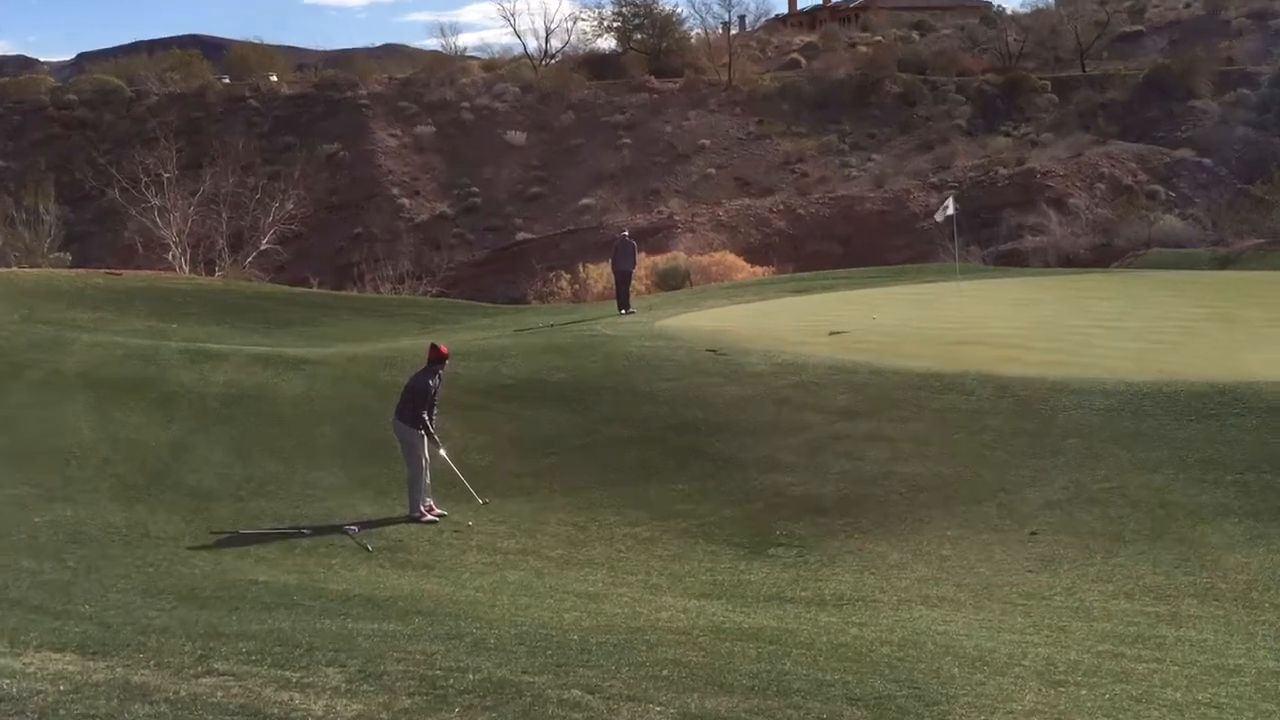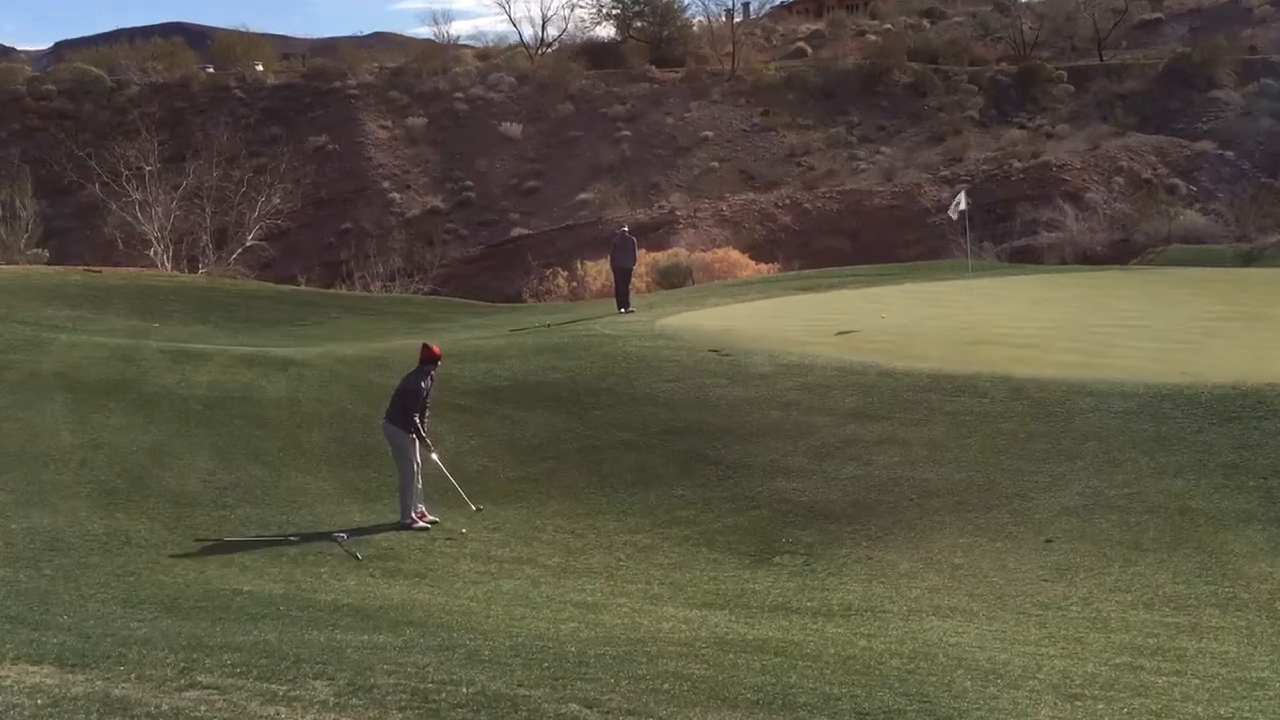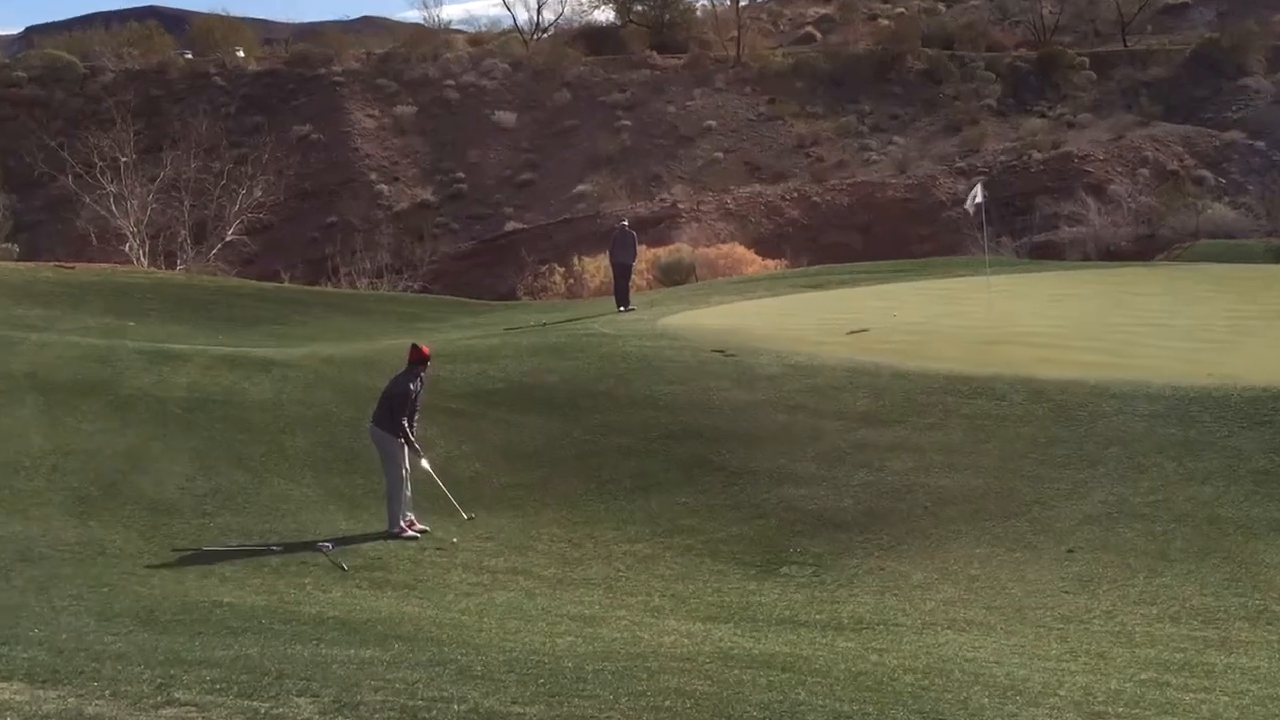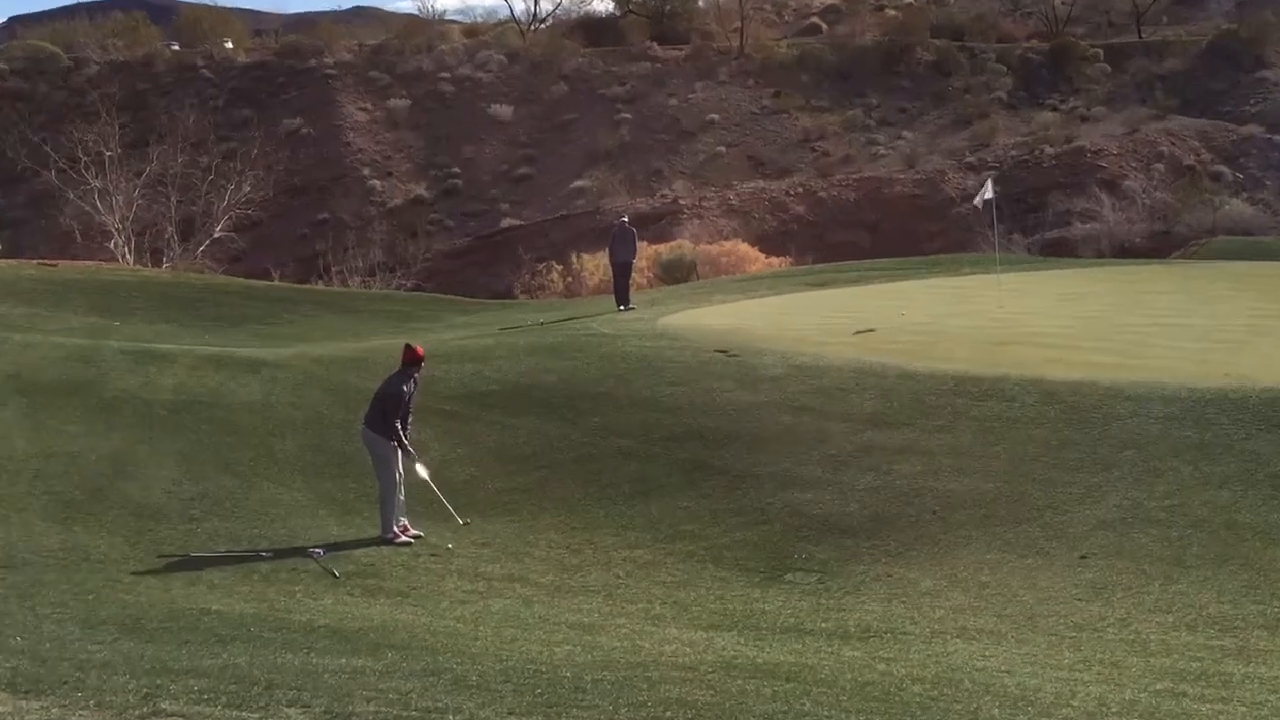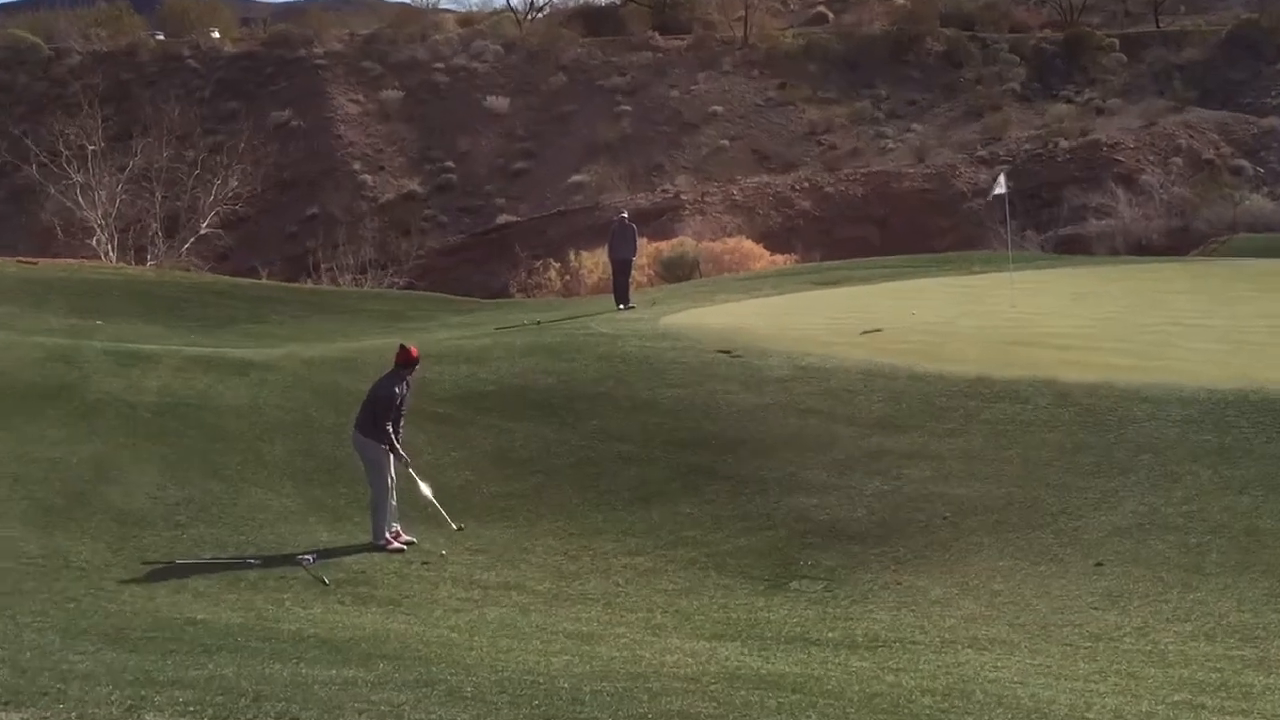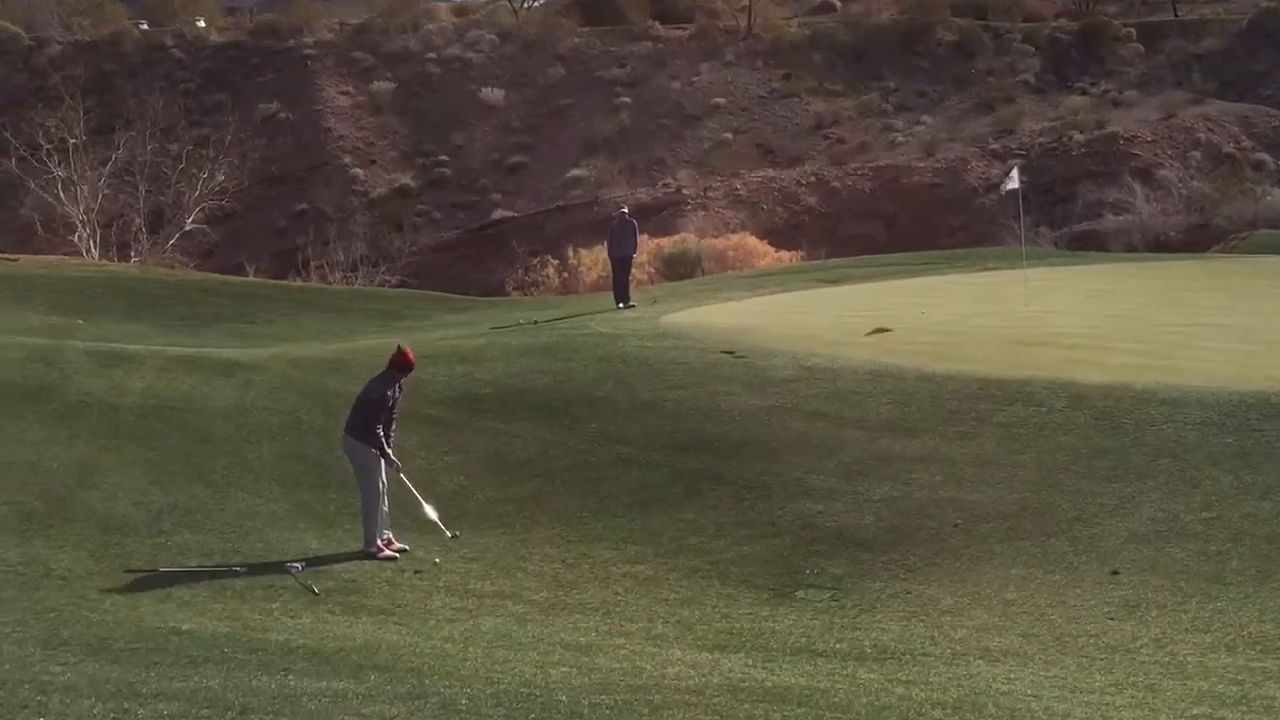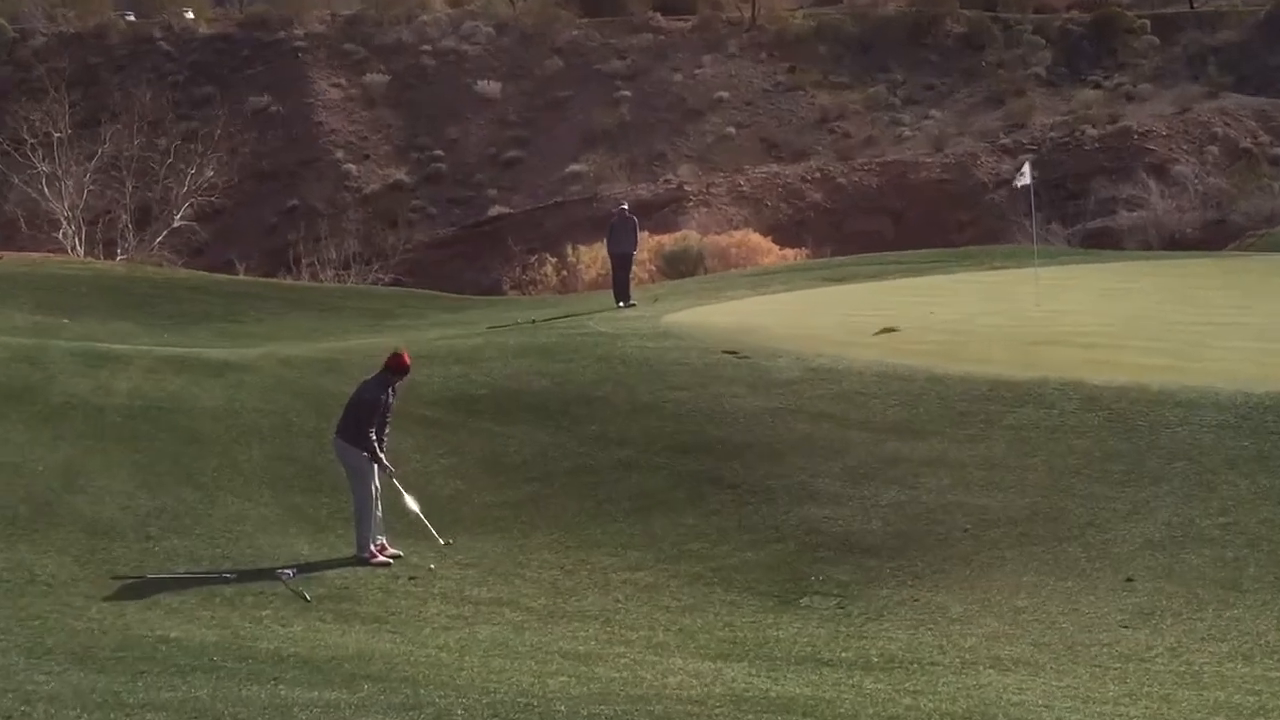
dt=0.1s
person 1, frame 1
left shoulder: (436, 376)
right shoulder: (424, 382)
left elbow: (433, 404)
right elbow: (420, 412)
left wrist: (431, 429)
right wrist: (431, 434)
left hip: (416, 424)
right hip: (406, 425)
left knee: (424, 463)
right knee: (417, 466)
person 1, frame 2
left shoulder: (429, 377)
right shoulder: (416, 383)
left elbow: (424, 407)
right elbow: (412, 415)
left wrist: (423, 431)
right wrist: (422, 437)
left hip: (408, 427)
right hip: (397, 427)
left knee: (416, 467)
right knee: (408, 471)
left ankle: (418, 510)
right ankle: (407, 517)
person 1, frame 3
left shoulder: (418, 379)
right shoulder: (404, 385)
left elbow: (414, 410)
right elbow: (400, 419)
left wrist: (412, 436)
right wrist: (411, 442)
left hip: (396, 431)
right hip: (385, 432)
left knee: (404, 473)
right knee: (396, 477)
left ankle: (407, 518)
right ankle: (395, 526)
person 1, frame 4
left shoulder: (412, 380)
right shoulder: (397, 387)
left elbow: (407, 412)
right elbow: (393, 421)
left wrist: (405, 439)
right wrist: (404, 445)
left hip: (389, 434)
right hip: (377, 434)
left knee: (398, 477)
right knee: (390, 481)
left ankle: (400, 523)
right ankle: (389, 531)
person 1, frame 5
left shoulder: (404, 382)
right shoulder: (389, 388)
left elbow: (399, 415)
right elbow: (383, 424)
left wrist: (397, 443)
right wrist: (396, 449)
left hip: (381, 437)
right hip: (368, 438)
left knee: (390, 482)
right knee: (382, 486)
left ankle: (392, 529)
right ankle: (381, 537)
person 1, frame 6
left shoulder: (395, 385)
right shoulder: (380, 390)
left elbow: (390, 418)
right elbow: (374, 428)
left wrist: (388, 447)
right wrist: (386, 454)
left hip: (372, 441)
right hip: (359, 441)
left knee: (381, 488)
right knee: (372, 491)
left ankle: (384, 536)
right ankle: (372, 545)
person 1, frame 7
left shoulder: (389, 387)
right shoulder: (373, 392)
left elbow: (384, 422)
right elbow: (367, 431)
left wrist: (381, 452)
right wrist: (379, 459)
left hip: (365, 444)
right hip: (350, 444)
left knee: (374, 492)
right knee: (365, 495)
left ankle: (377, 542)
right ankle: (365, 550)
